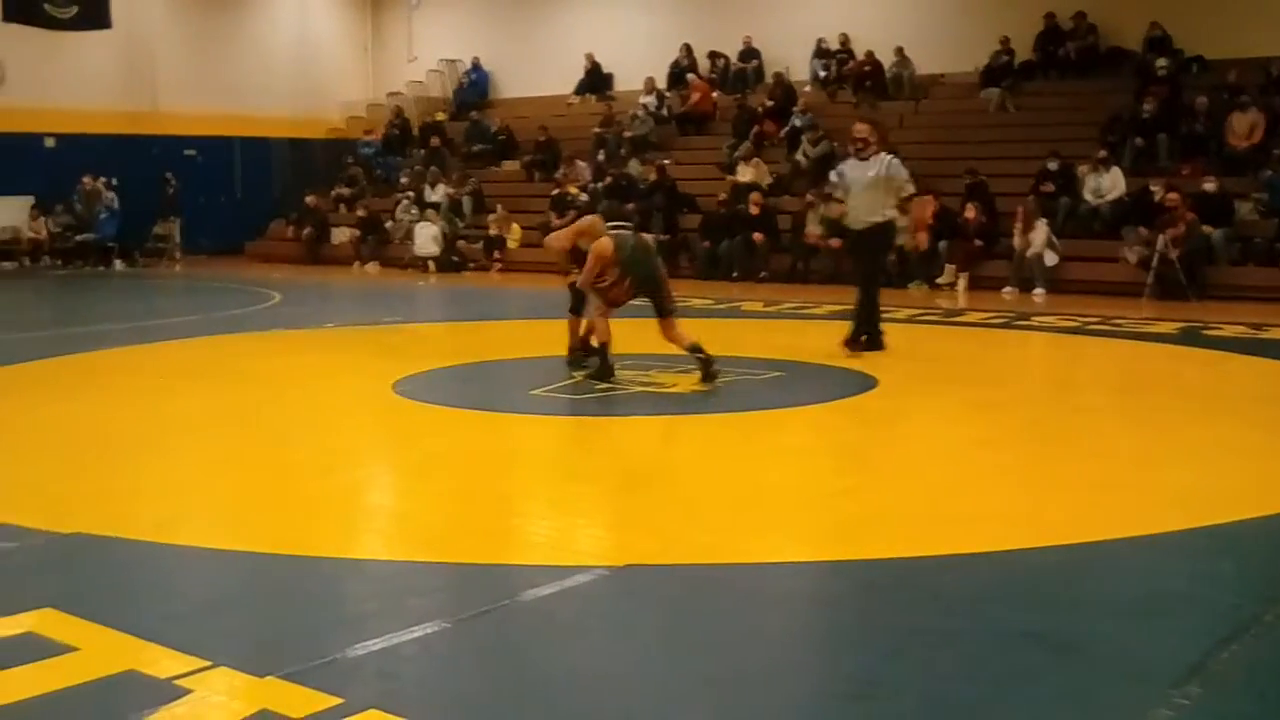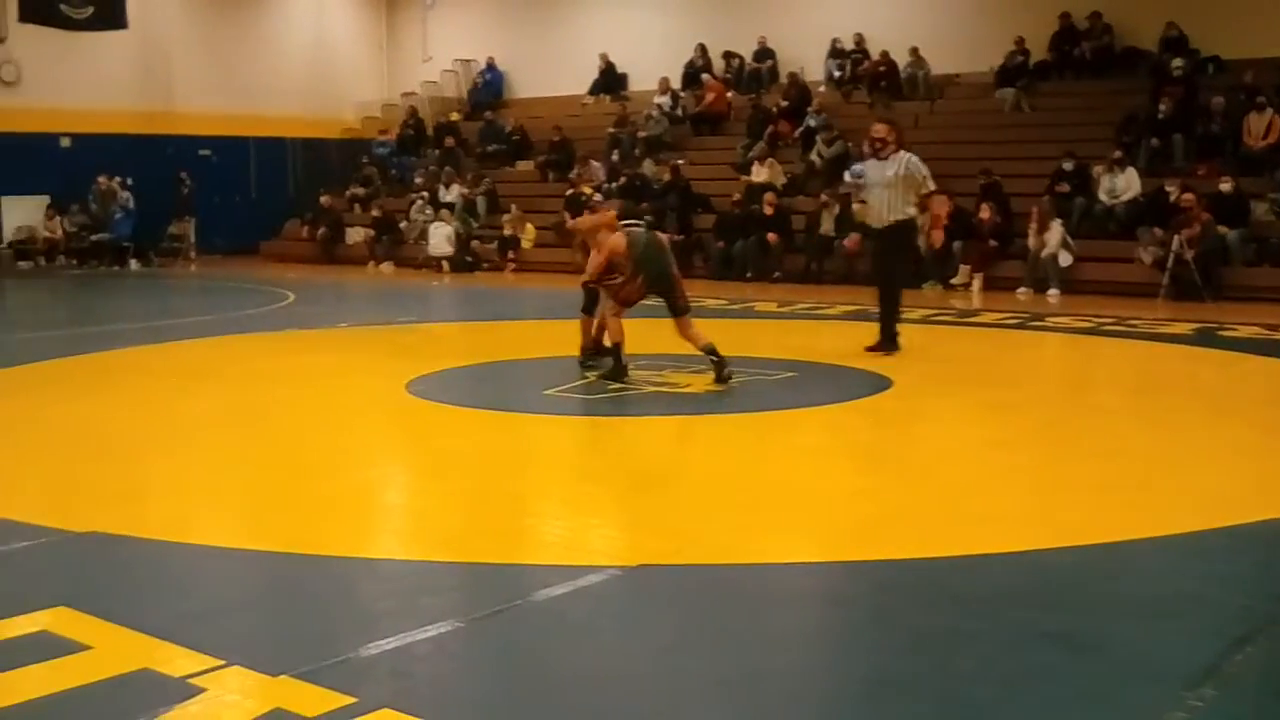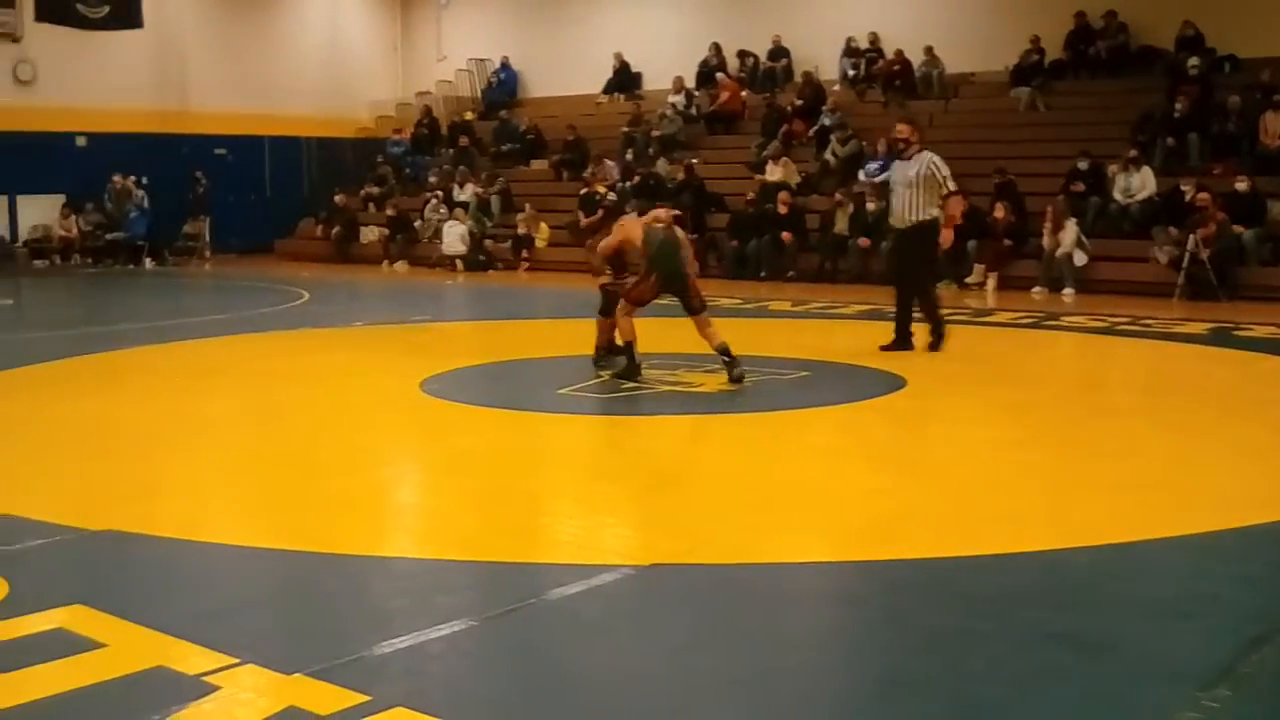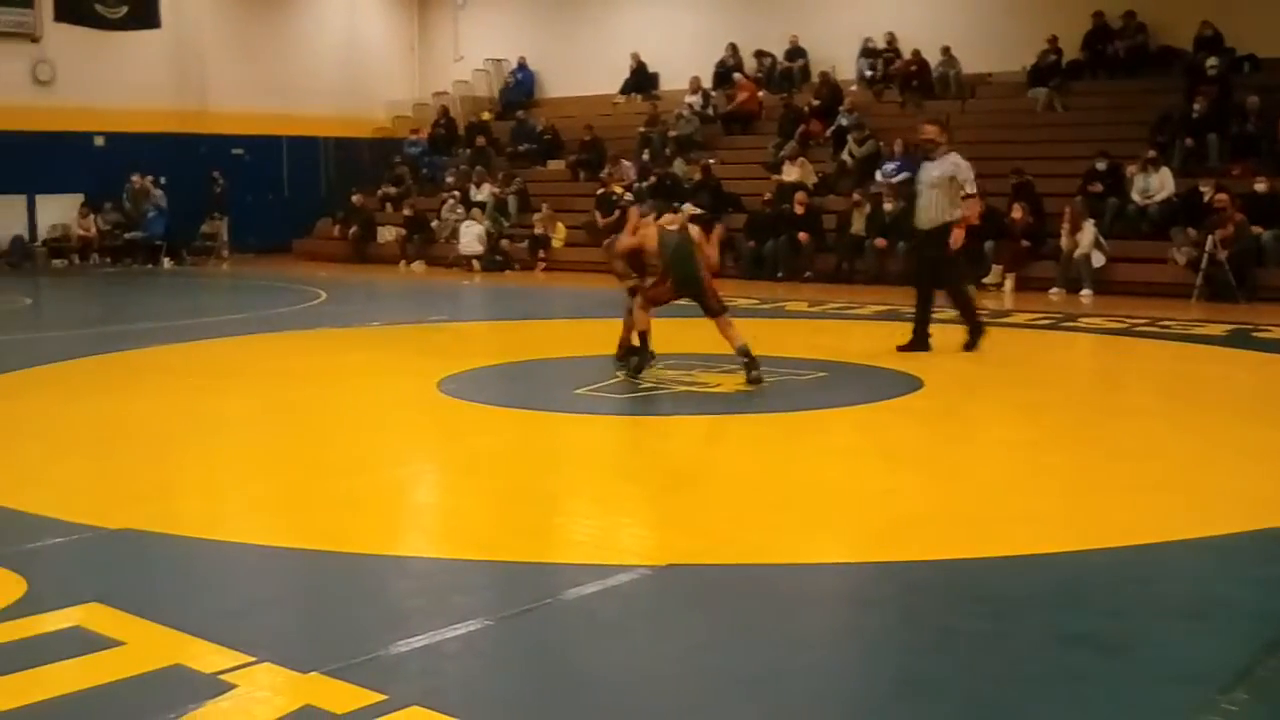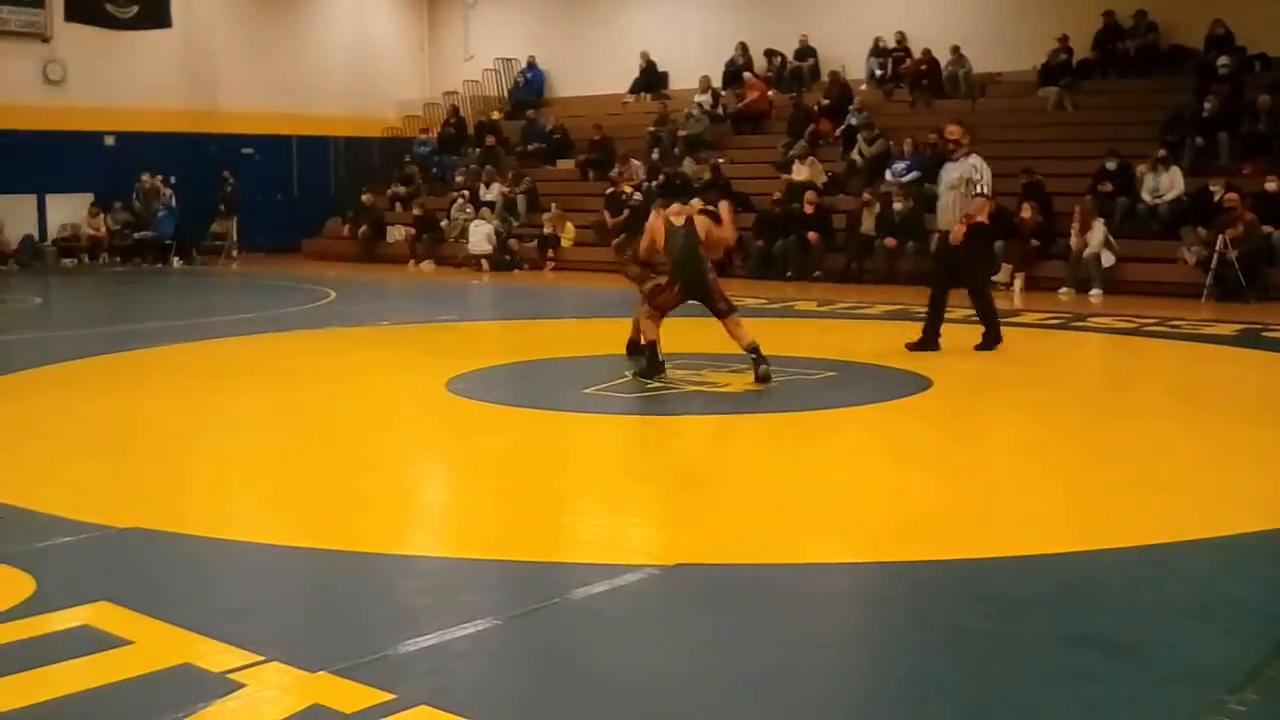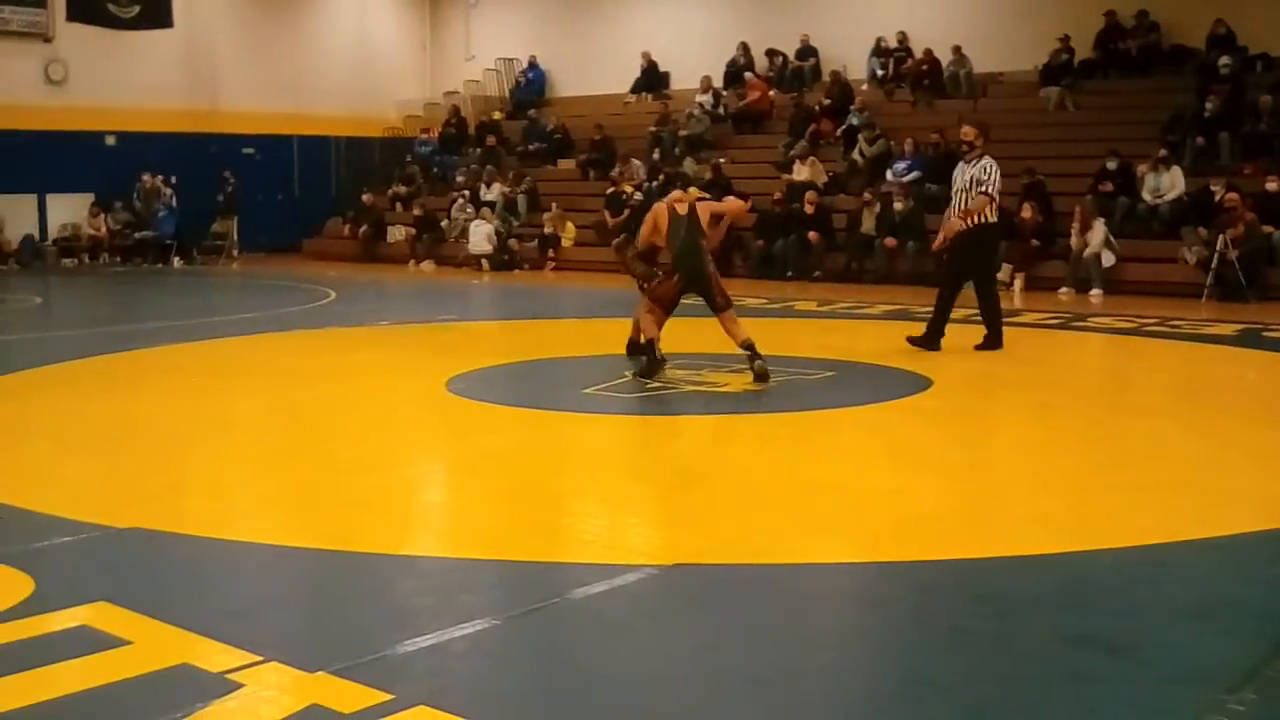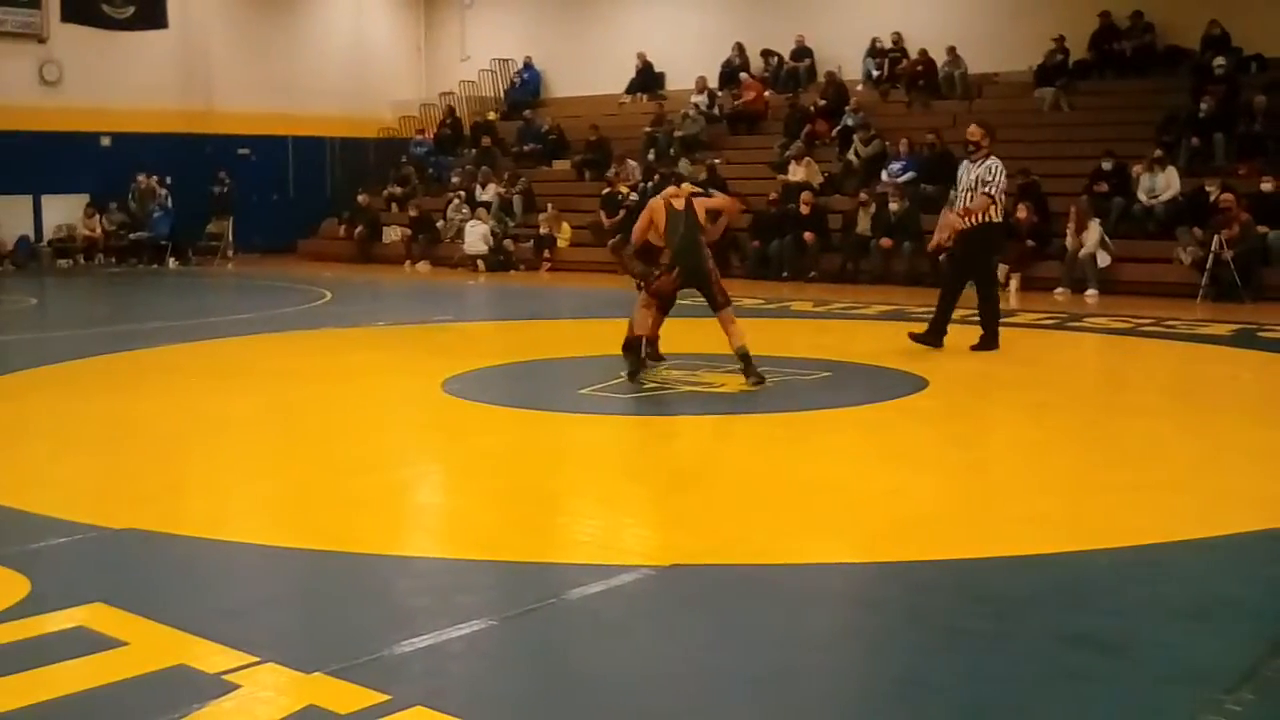
dt=0.1s
person 1, frame 1
left shoulder: (889, 163)
right shoulder: (847, 166)
left elbow: (909, 196)
right elbow: (839, 200)
right wrist: (831, 231)
left hip: (879, 231)
right hip: (856, 232)
left knee: (869, 284)
right knee: (867, 285)
left ankle: (858, 335)
right ankle: (873, 336)
person 1, frame 2
left shoulder: (908, 161)
right shoulder: (868, 165)
left elbow: (929, 193)
right wrist: (857, 231)
left hip: (901, 230)
right hip: (877, 231)
left knee: (892, 282)
right knee: (883, 285)
left ankle: (887, 335)
right ankle: (888, 337)
person 1, frame 3
left shoulder: (931, 161)
right shoulder: (896, 166)
left elbow: (952, 195)
left wrist: (949, 226)
right wrist: (892, 228)
left hip: (923, 230)
right hip: (901, 232)
left knee: (921, 283)
right knee: (902, 286)
left ankle: (937, 330)
right ankle: (902, 337)
person 1, frame 4
left shoulder: (956, 163)
right shoulder: (925, 166)
left elbow: (971, 198)
left wrist: (960, 227)
left hip: (949, 234)
right hip: (926, 233)
left knee: (952, 285)
right knee: (922, 288)
left ankle: (975, 328)
right ankle: (920, 338)
person 1, frame 5
left shoulder: (975, 165)
right shoulder: (948, 166)
left elbow: (982, 198)
left wrist: (964, 223)
right wrist: (940, 232)
left hip: (971, 234)
right hip: (948, 234)
left knee: (976, 286)
right knee: (938, 287)
left ankle: (992, 333)
right ankle: (930, 337)
person 1, frame 6
left shoulder: (988, 166)
right shoulder: (961, 167)
left elbow: (986, 197)
left wrist: (961, 216)
right wrist: (946, 231)
left hip: (982, 233)
right hip: (961, 234)
left knee: (984, 287)
right knee: (947, 286)
left ankle: (994, 337)
right ankle: (933, 336)
person 1, frame 7
left shoulder: (993, 167)
right shoulder: (965, 165)
left elbow: (987, 199)
left wrist: (960, 215)
right wrist: (946, 230)
left hip: (985, 232)
right hip: (964, 233)
left knee: (985, 287)
right knee: (950, 284)
left ankle: (990, 337)
right ankle: (935, 333)
person 2, frame 1
left shoulder: (602, 243)
right shoulder: (641, 238)
left elbow: (583, 284)
left hip: (633, 275)
right hip: (656, 275)
left knee: (599, 312)
right knee: (671, 330)
left ankle: (605, 366)
right ankle: (705, 360)
person 2, frame 2
left shoulder: (614, 239)
right shoulder: (657, 236)
left elbow: (591, 274)
left wrist: (595, 251)
left hip: (642, 275)
right hip: (668, 273)
left knee: (611, 312)
right knee: (686, 328)
left ankle: (619, 366)
right ankle: (719, 363)
person 2, frame 3
left shoulder: (634, 229)
right shoulder: (677, 232)
left elbow: (601, 250)
right elbow: (693, 268)
left hip: (656, 273)
right hip: (682, 272)
left knee: (623, 312)
right knee: (705, 325)
left ankle: (632, 366)
right ankle: (731, 363)
person 2, frame 4
left shoulder: (650, 230)
right shoulder: (694, 230)
left elbow: (620, 248)
right elbow: (713, 263)
right wrist: (715, 239)
left hip: (672, 278)
right hip: (697, 277)
left knee: (640, 305)
right knee: (727, 326)
left ankle: (644, 356)
right ankle: (751, 366)
person 2, frame 5
left shoulder: (657, 223)
right shoulder: (701, 221)
left elbow: (644, 253)
right elbow: (729, 239)
right wrist: (725, 213)
left hip: (679, 280)
right hip: (705, 278)
left knee: (646, 314)
right knee: (735, 325)
left ankle: (654, 364)
right ankle: (759, 362)
person 2, frame 6
left shoulder: (659, 209)
right shoulder: (703, 207)
left elbow: (642, 244)
right elbow: (741, 207)
left hip: (678, 272)
right hip: (705, 271)
left knee: (647, 311)
right knee: (731, 322)
left ankle: (653, 361)
right ankle: (755, 360)
person 2, frame 7
left shoulder: (655, 205)
right shoulder: (698, 202)
left elbow: (635, 240)
right elbow: (732, 206)
left hip: (678, 266)
right hip: (704, 265)
left knee: (644, 305)
right knee: (729, 321)
left ankle: (638, 359)
right ankle: (750, 369)
